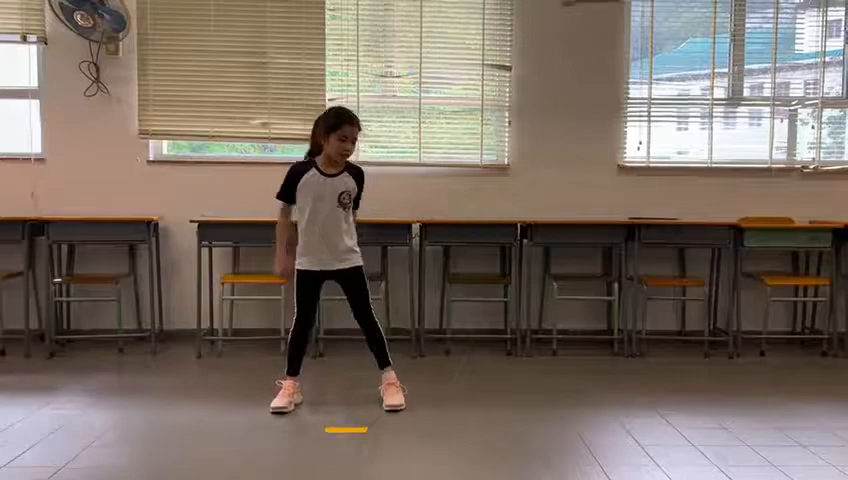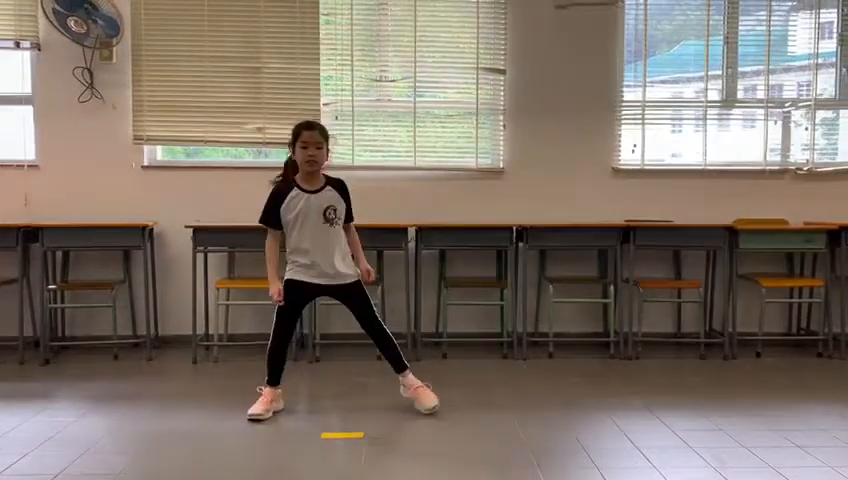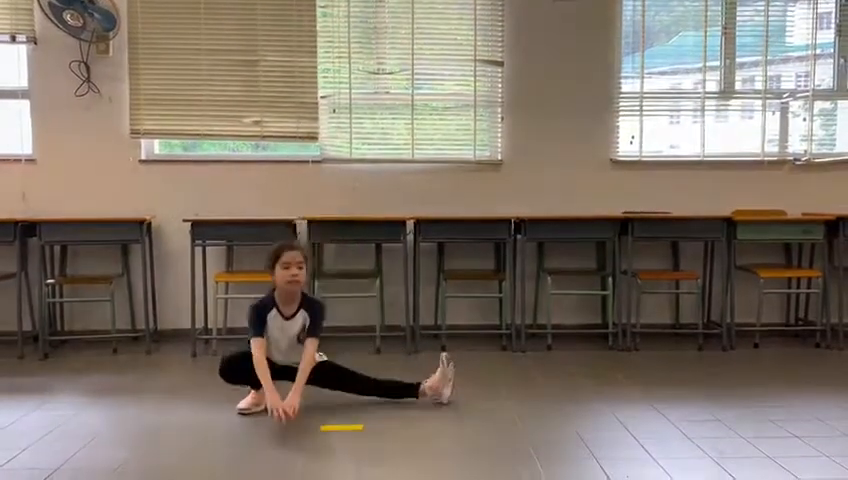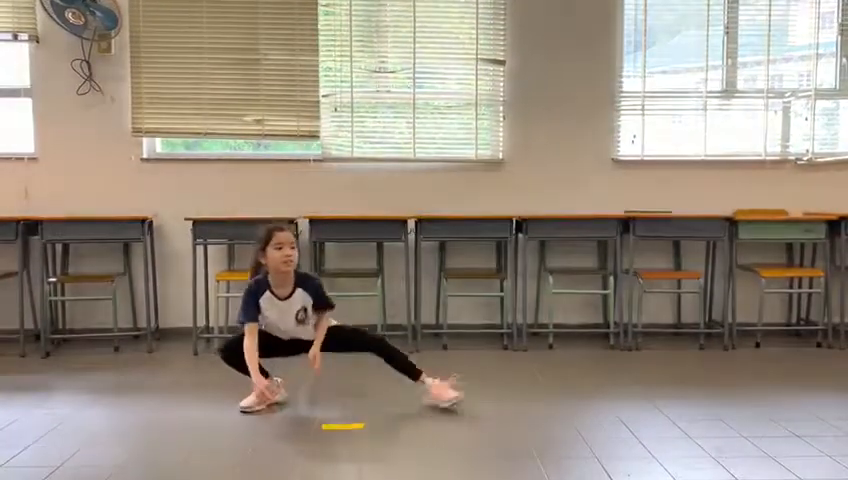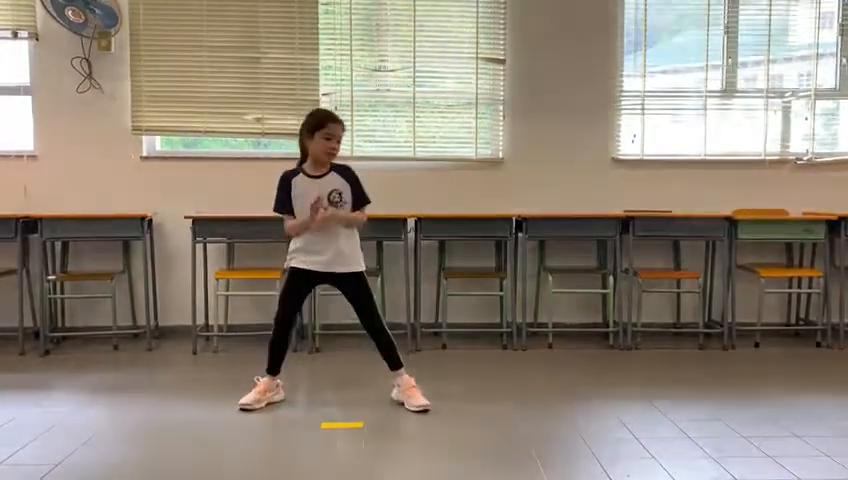
dt=1s
person 1, frame 1
left shoulder: (355, 175)
right shoulder: (300, 172)
right elbow: (285, 214)
right wrist: (282, 255)
left hip: (347, 260)
right hip: (308, 261)
left knee: (365, 317)
right knee: (303, 321)
left ankle: (389, 379)
right ankle: (291, 384)
person 1, frame 2
left shoulder: (339, 189)
right shoulder: (281, 193)
right elbow: (273, 238)
left wrist: (361, 261)
right wrist: (274, 280)
left hip: (342, 274)
right hip: (300, 276)
left knee: (373, 326)
right knee: (280, 332)
left ankle: (409, 381)
right ankle: (271, 393)
person 1, frame 3
left shoulder: (314, 307)
right shoulder: (260, 309)
left elbow: (309, 352)
right elbow: (258, 353)
left wrist: (295, 394)
right wrist: (272, 394)
left hip: (306, 363)
right hip: (272, 363)
left knee: (363, 383)
right knee: (228, 369)
left ankle: (425, 389)
right ankle: (259, 392)
person 1, frame 4
left shoulder: (310, 283)
right shoulder: (255, 290)
left elbow: (324, 315)
right elbow: (250, 337)
left wrist: (316, 346)
right wrist: (257, 379)
left hip: (316, 335)
right hip: (280, 339)
left knee: (373, 341)
right knee: (229, 351)
left ankle: (428, 383)
right ankle: (270, 386)
person 1, frame 5
left shoulder: (346, 175)
right shoulder: (290, 179)
left elbow: (361, 219)
right elbow: (289, 228)
left wrist: (336, 216)
right wrist: (310, 218)
left hip: (346, 262)
right hip: (304, 262)
left knee: (372, 320)
right knee: (283, 322)
left ankle: (402, 382)
right ankle: (270, 383)
